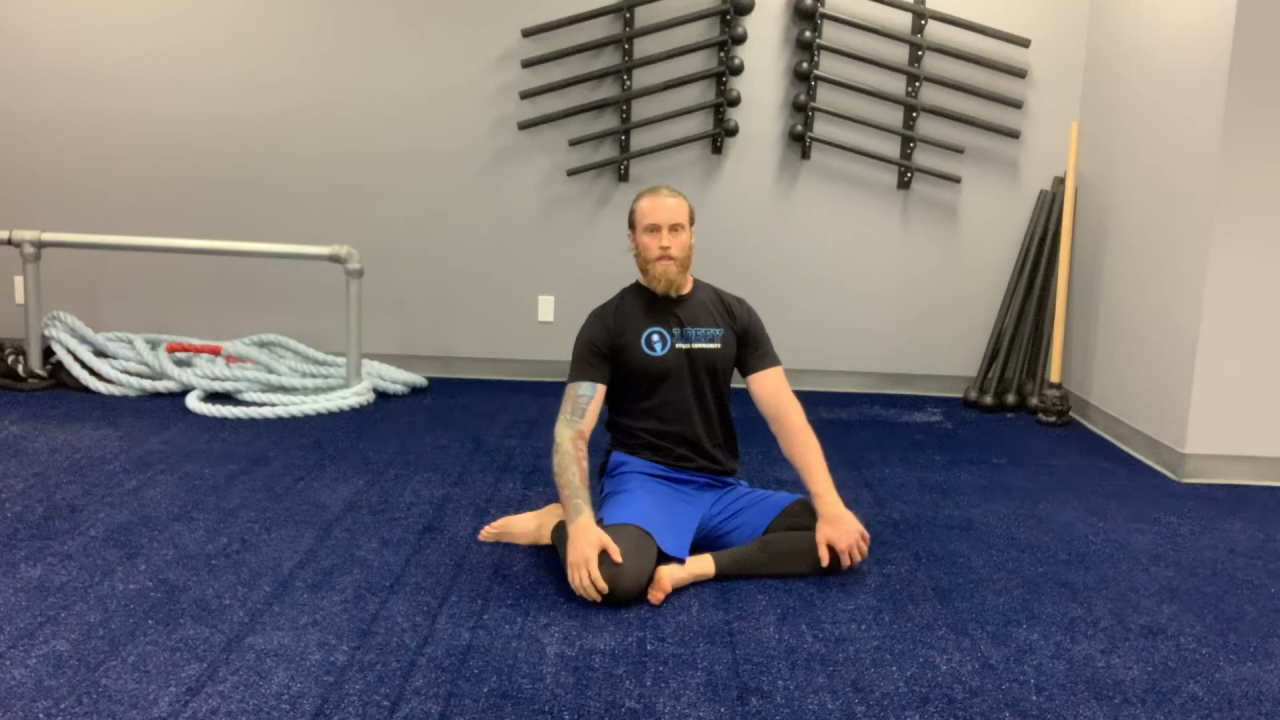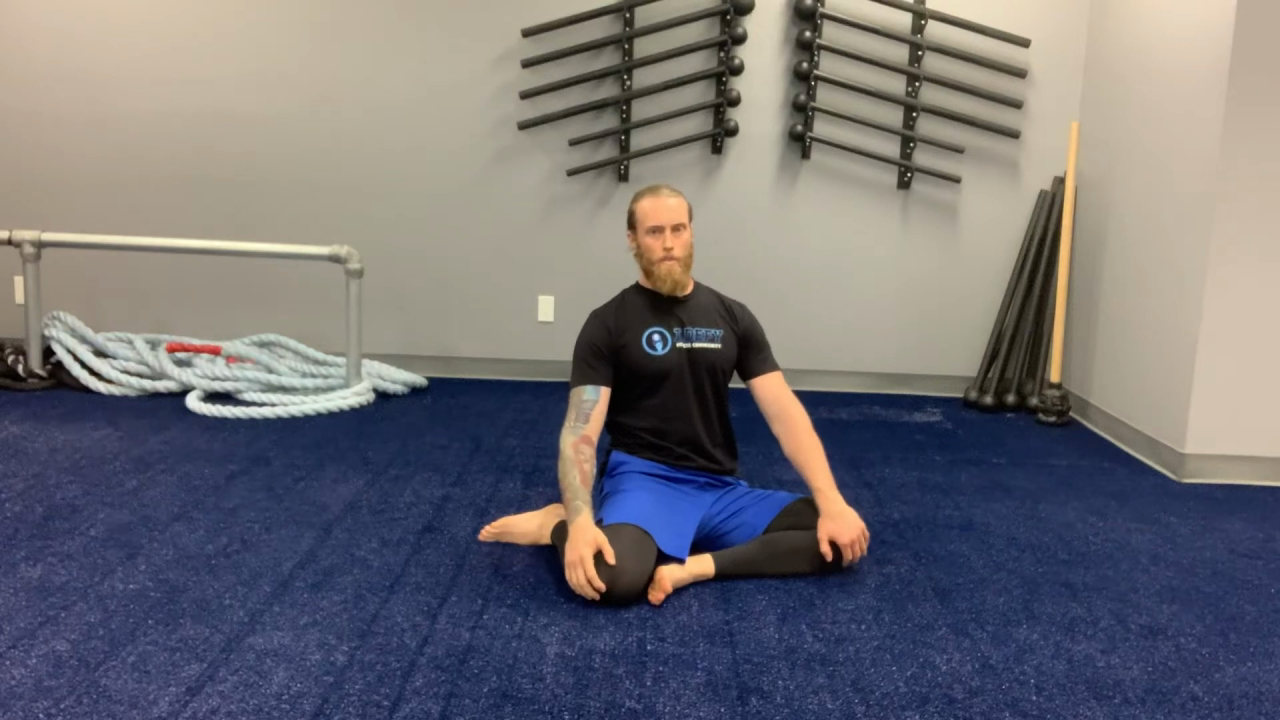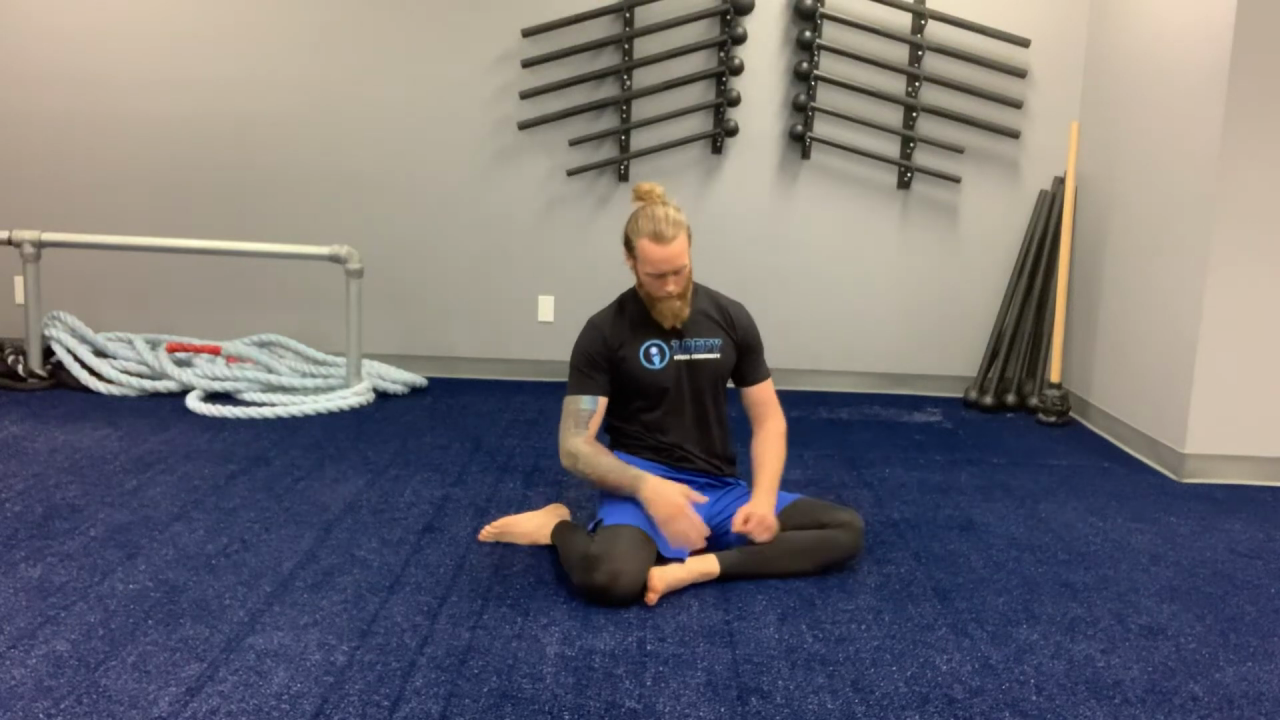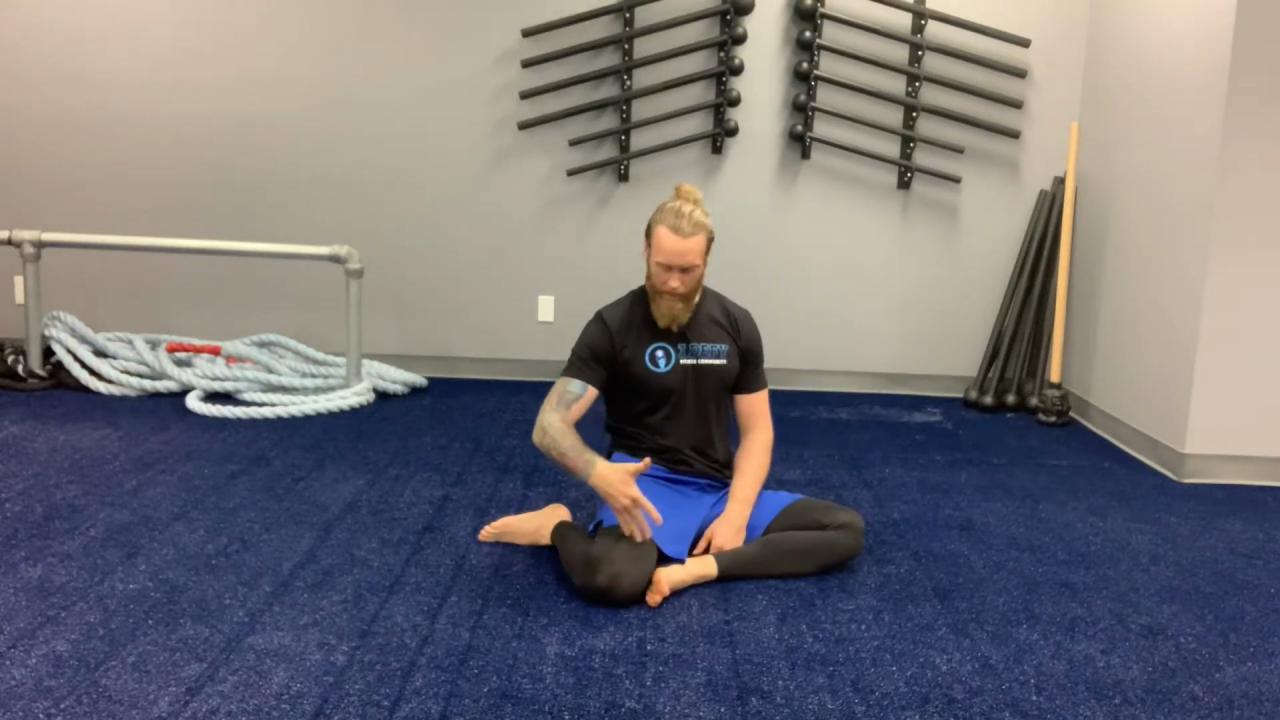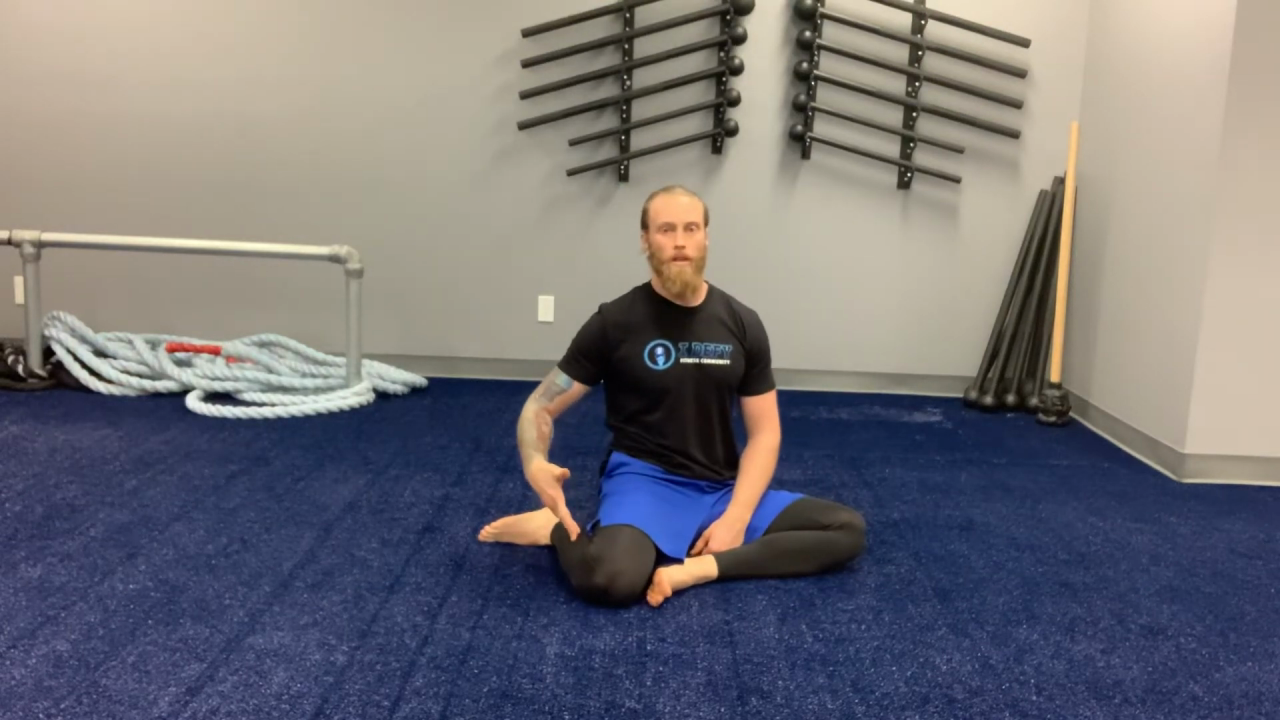
dt=1s
person 1, frame 1
left shoulder: (733, 313)
right shoulder: (608, 322)
left elbow: (782, 413)
right elbow: (572, 430)
left wrist: (830, 505)
right wrist: (580, 523)
left hip: (722, 490)
right hip: (645, 480)
left knee: (840, 545)
right knee: (616, 578)
left ankle: (696, 566)
right ankle: (557, 525)
person 1, frame 2
left shoulder: (732, 316)
right shoulder: (608, 323)
left elbow: (784, 413)
right elbow: (580, 432)
left wrist: (831, 502)
right wrist: (581, 522)
left hip: (721, 489)
right hip: (643, 480)
left knee: (841, 540)
right knee: (615, 578)
left ankle: (695, 567)
right ankle: (557, 525)
person 1, frame 3
left shoulder: (731, 317)
right shoulder: (604, 333)
left elbow: (768, 418)
right elbow: (574, 446)
left wrist: (765, 496)
right wrist: (648, 488)
left hip: (717, 488)
right hip: (641, 486)
left knee: (847, 530)
right knee: (612, 578)
left ankle: (695, 568)
right ankle: (557, 526)
person 1, frame 4
left shoulder: (736, 324)
right shoulder: (612, 327)
left elbow: (756, 432)
right elbow: (550, 424)
left wrist: (736, 515)
right wrist: (597, 472)
left hip: (719, 489)
right hip: (647, 485)
left knee: (847, 530)
right knee: (612, 578)
left ankle: (696, 568)
right ankle: (558, 527)
person 1, frame 5
left shoulder: (742, 323)
right shoulder: (614, 322)
left elbow: (765, 433)
right elbow: (540, 407)
left wrist: (736, 518)
right wrist: (534, 465)
left hip: (722, 490)
right hip: (645, 482)
left knee: (848, 529)
right knee: (611, 579)
left ankle: (697, 568)
right ankle: (557, 529)
